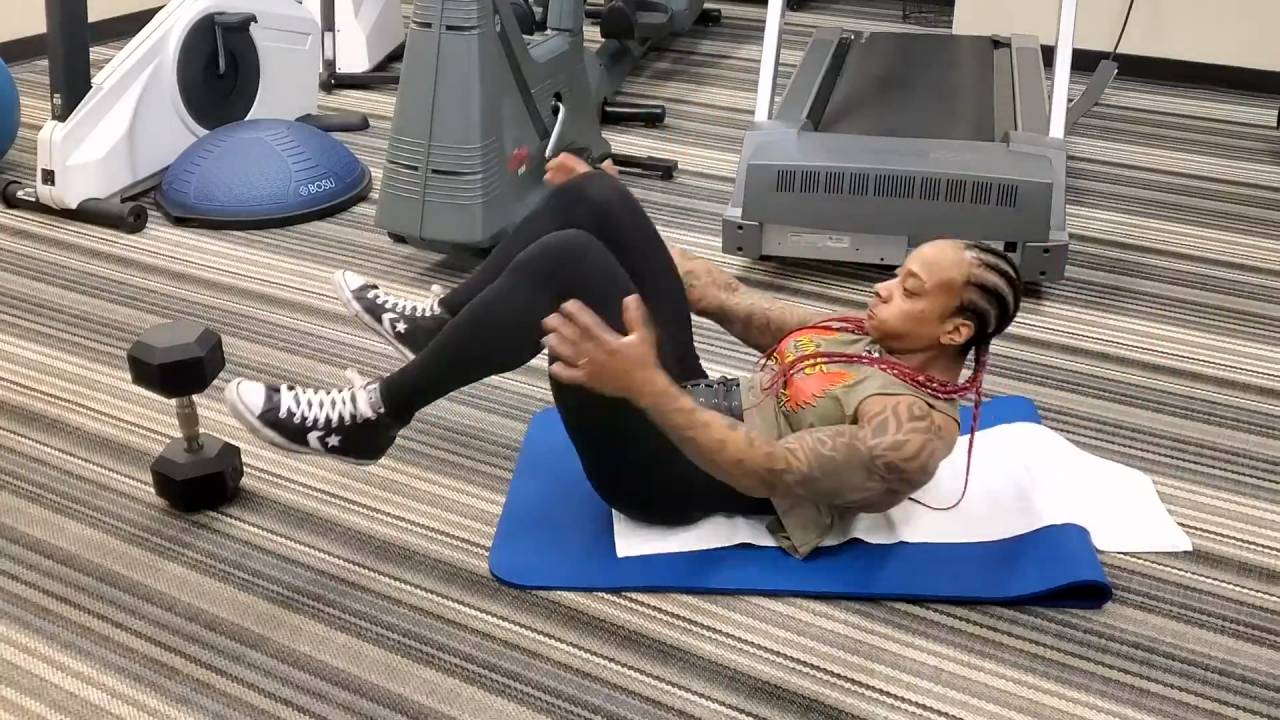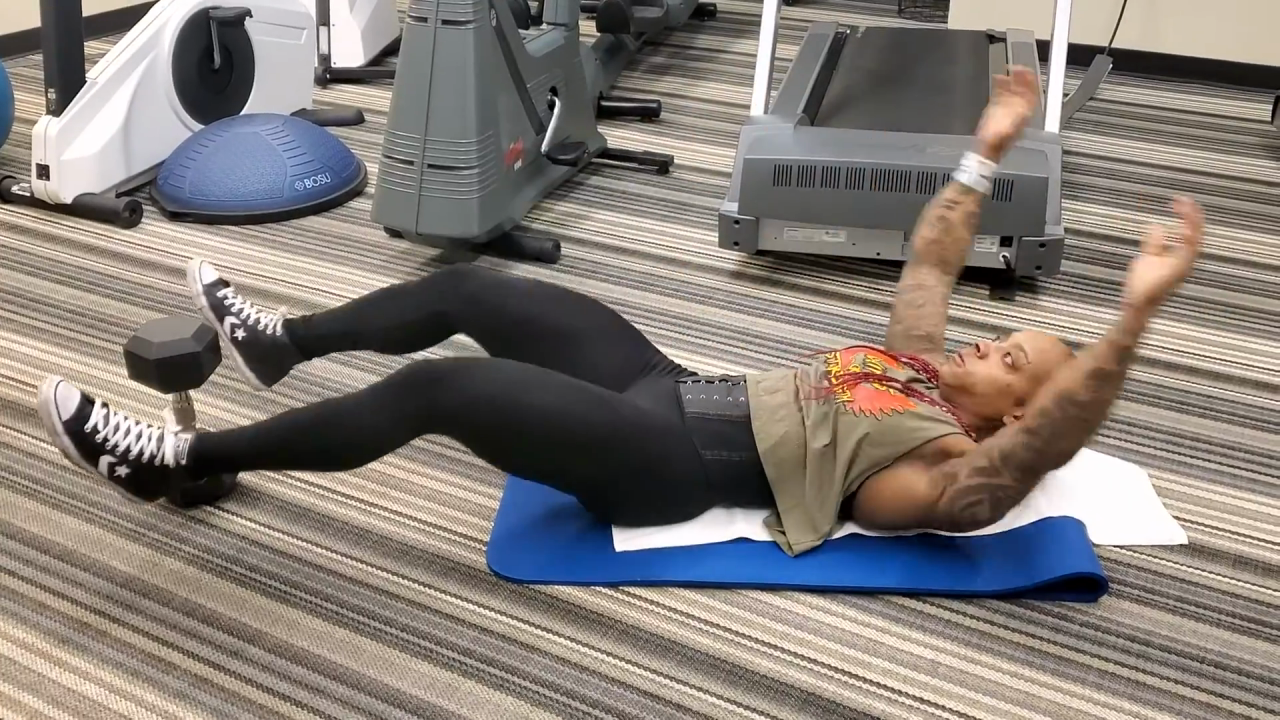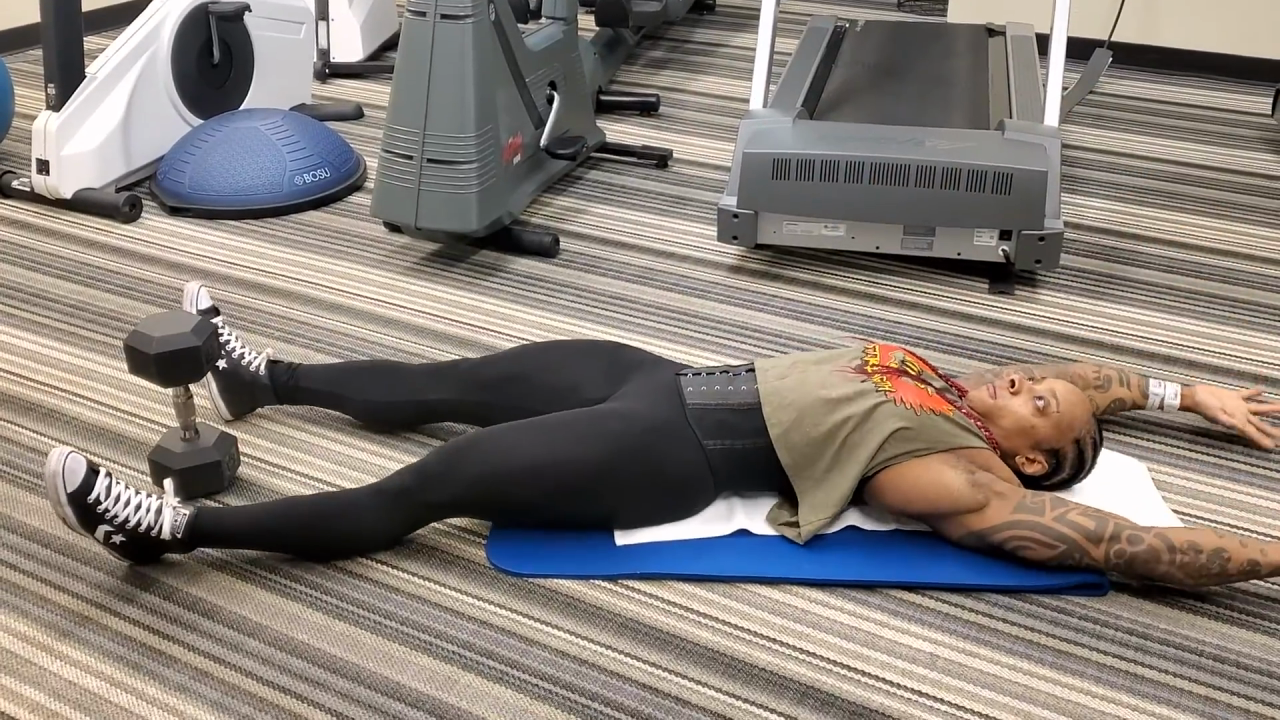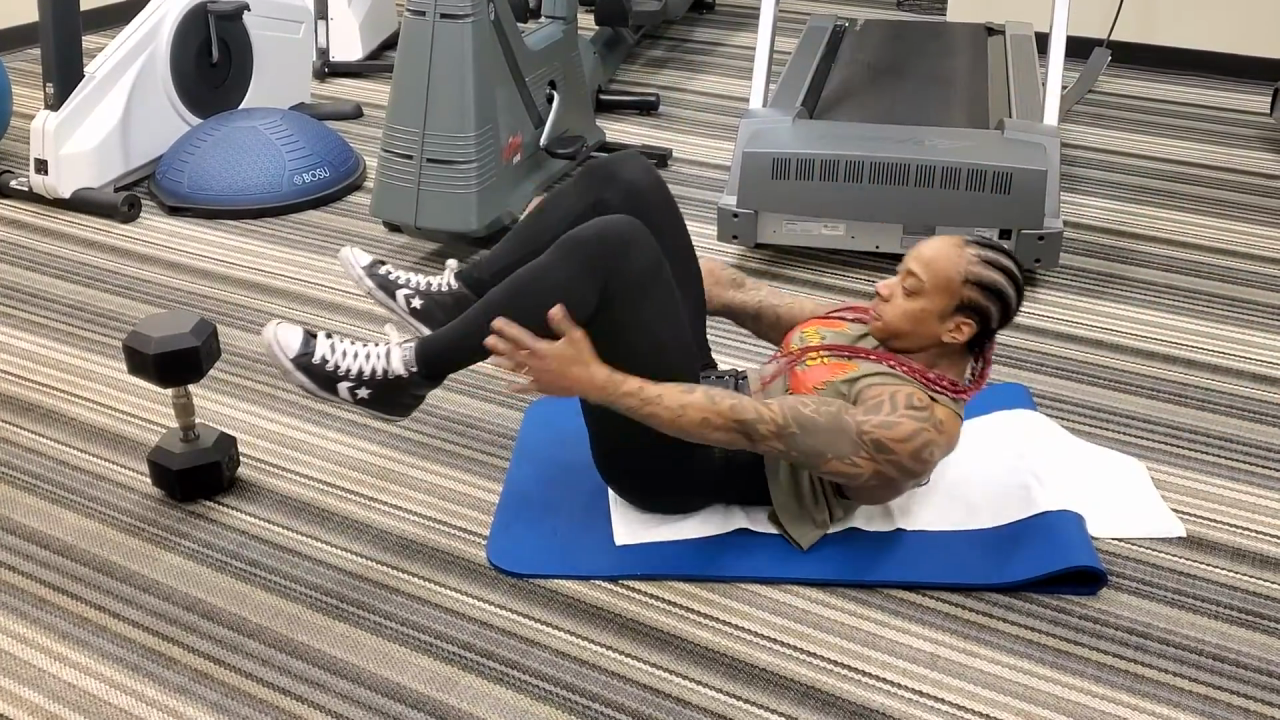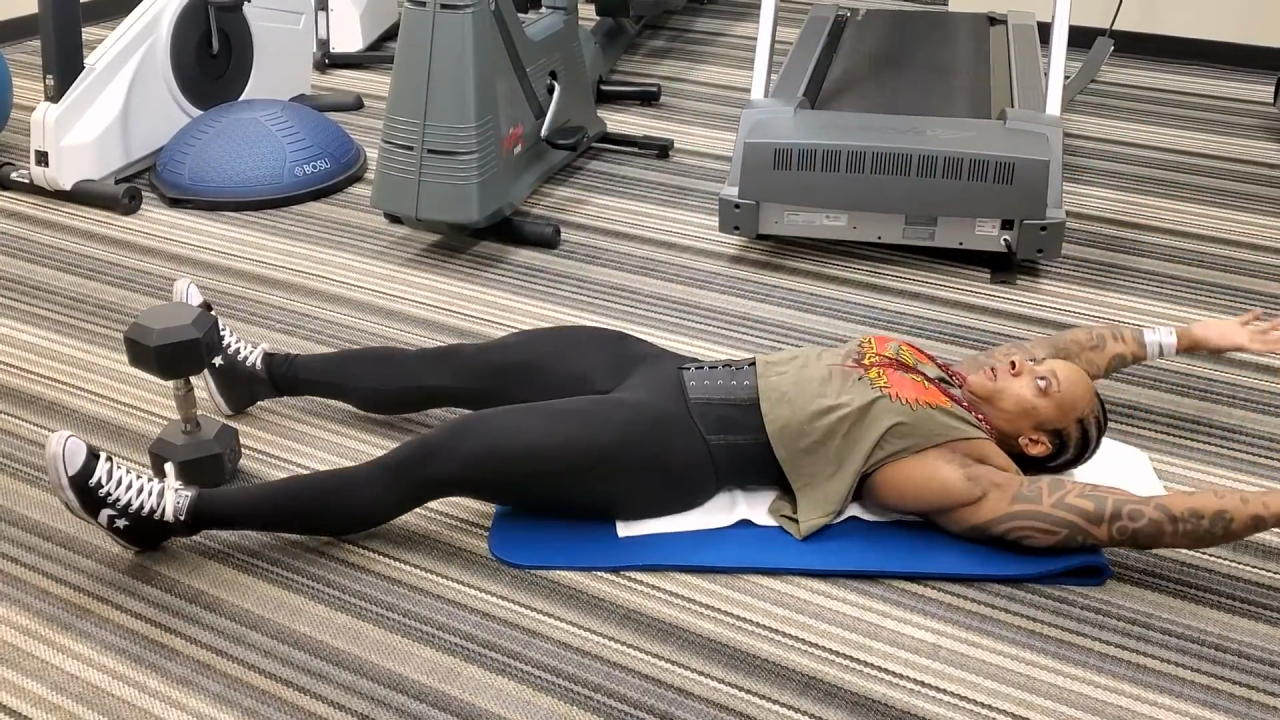
dt=1s
person 1, frame 1
left shoulder: (911, 433)
right shoulder: (878, 337)
left elbow: (762, 471)
right elbow: (715, 292)
left wrist: (642, 385)
right wrist: (605, 207)
left hip: (664, 472)
right hip: (691, 401)
left knee: (562, 262)
right knee: (595, 202)
left ankle: (370, 413)
right ankle: (433, 322)
person 1, frame 2
left shoulder: (957, 477)
right shoulder: (926, 369)
left elbow: (1050, 439)
right elbow: (930, 260)
left wrist: (1134, 311)
right wrist: (987, 150)
left hip: (665, 465)
right hip: (674, 389)
left knee: (430, 392)
right knee: (468, 291)
left ankle: (178, 458)
right ankle: (277, 338)
person 1, frame 3
left shoulder: (979, 484)
right shoulder: (960, 393)
left elbow: (1133, 544)
right elbow: (1074, 365)
left hip: (668, 456)
right hip: (666, 378)
left knee: (419, 491)
right knee: (443, 383)
left ankle: (170, 527)
right ankle: (258, 374)
person 1, frame 4
left shoulder: (911, 427)
right shoulder: (890, 330)
left elbow: (756, 426)
right elbow: (739, 288)
left wrist: (595, 381)
left hip: (674, 462)
right hip: (699, 386)
left knee: (610, 240)
right knee: (626, 180)
left ankle: (404, 369)
right ankle: (454, 297)
person 1, frame 5
left shoulder: (978, 476)
right shoulder: (965, 383)
left elbow: (1129, 514)
right elbow: (1067, 334)
left hip: (674, 451)
right hip: (677, 372)
left knee: (430, 461)
right knee: (454, 371)
left ankle: (174, 511)
right ankle: (255, 369)
